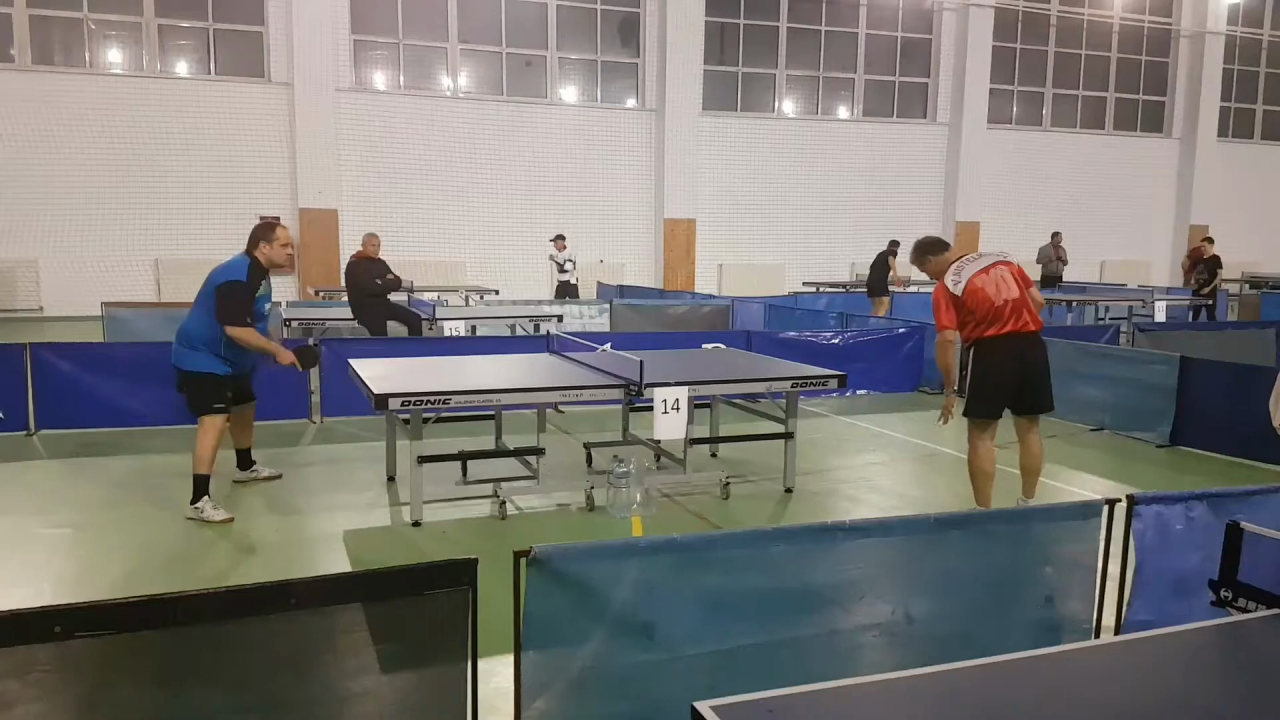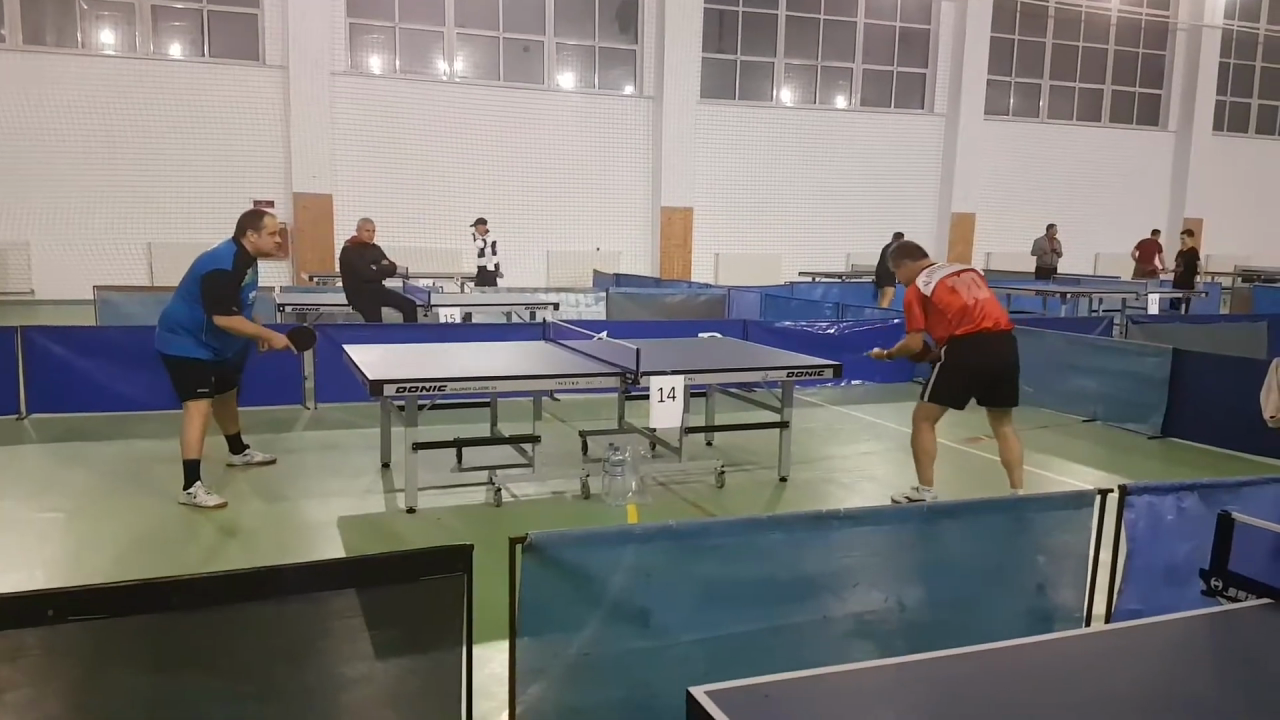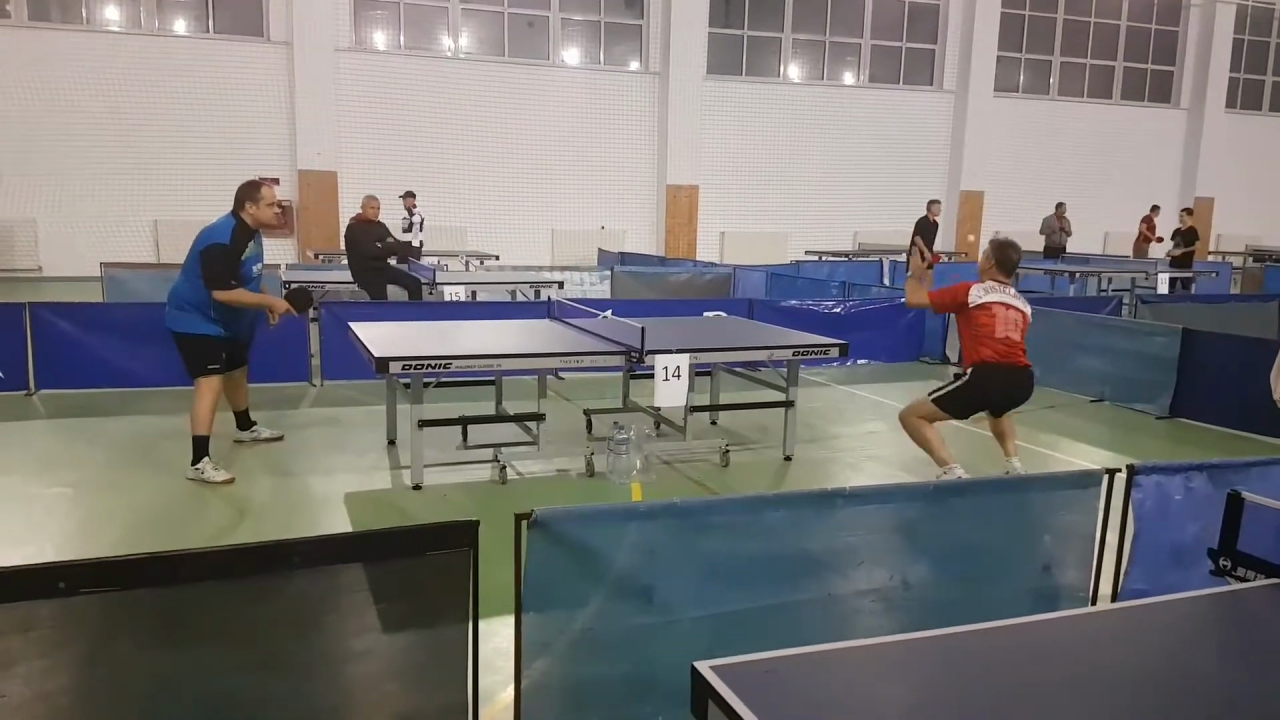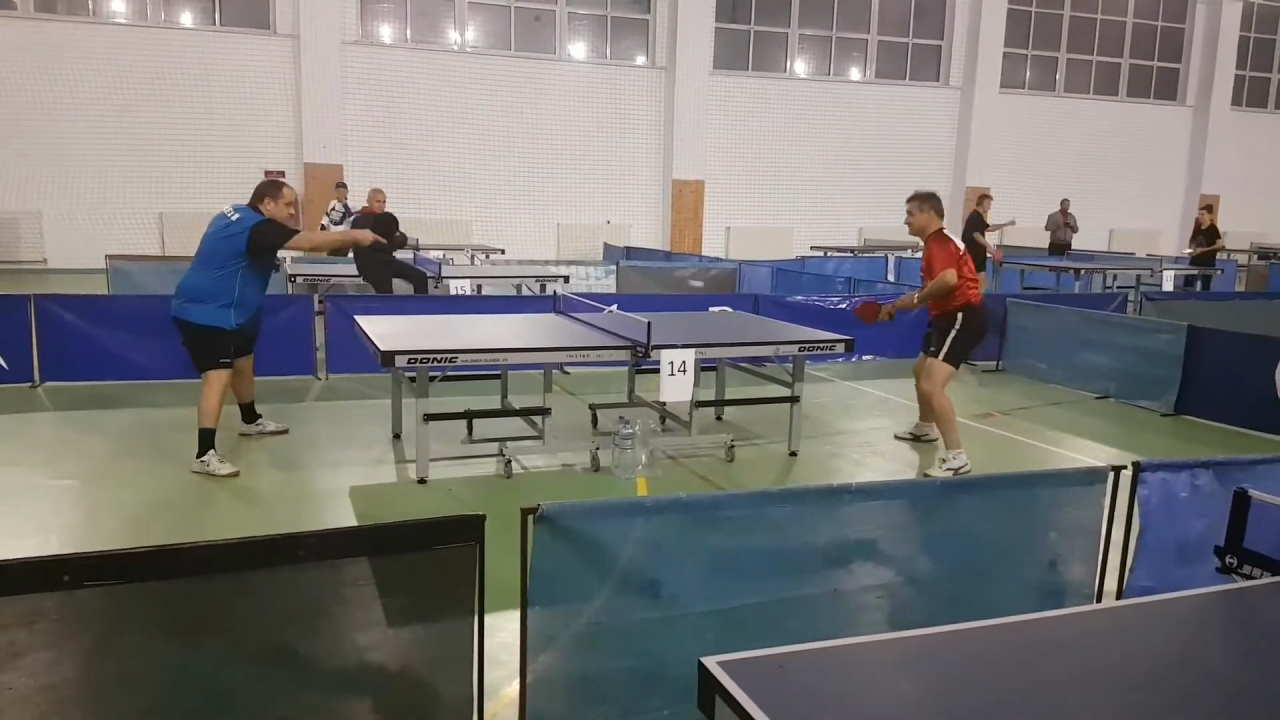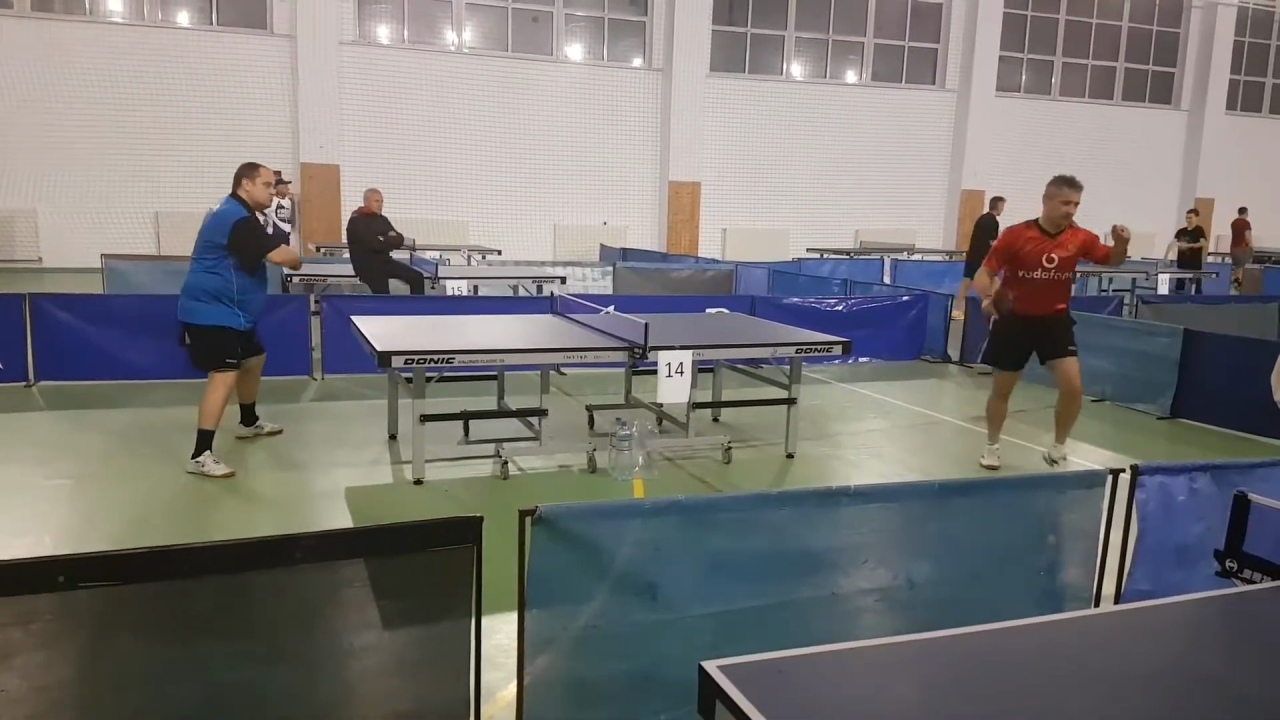
dt=1s
person 1, frame 1
left shoulder: (257, 272)
right shoulder: (238, 278)
right elbow: (236, 329)
left wrist: (272, 343)
right wrist: (277, 351)
left hip: (226, 358)
right hip: (202, 358)
left knee: (244, 409)
right knee: (214, 421)
left ankle: (245, 467)
right ankle: (199, 501)
person 1, frame 2
left shoulder: (244, 259)
right shoulder: (223, 265)
right elbow: (225, 318)
left wrist: (258, 332)
right wrist: (269, 335)
left hip: (211, 344)
right hip: (185, 343)
left knee: (226, 395)
right knee: (199, 406)
left ankle: (238, 451)
right ankle: (191, 487)
person 1, frame 3
left shoulder: (250, 233)
right shoulder: (222, 240)
right elbow: (223, 292)
left wrist: (267, 303)
right wrist: (270, 301)
left hip: (226, 322)
right hip: (197, 320)
left knee: (236, 372)
right knee: (210, 383)
left ankle: (246, 428)
right ankle: (199, 462)
person 1, frame 4
left shoulder: (237, 214)
right shoulder: (256, 227)
right elbow: (305, 241)
left wrist: (268, 261)
right wrist: (354, 235)
left hip: (216, 310)
right hip: (204, 314)
left knee: (243, 362)
right knee: (218, 376)
left ankle: (251, 420)
right ankle: (205, 455)
person 1, frame 5
left shoulder: (234, 213)
right shoulder: (239, 218)
right elbow: (277, 255)
right wrist: (296, 258)
left hip: (229, 311)
right hip: (213, 312)
left knee: (253, 361)
right knee: (224, 377)
left ankle: (249, 422)
right ankle: (201, 455)
person 2, frame 1
left shoulder: (946, 286)
right shoulder: (1004, 260)
left elbow: (948, 340)
right elbow: (1038, 301)
left wrist: (949, 390)
left hip: (991, 353)
right hip: (1031, 346)
left knee: (981, 436)
right knee: (1029, 431)
left ankle: (984, 512)
right ankle: (1028, 505)
person 2, frame 2
left shoulder: (916, 289)
right shoulder: (969, 271)
left elbow: (915, 344)
left wrist: (886, 354)
left hip: (964, 350)
right hip: (1003, 345)
left knee: (923, 419)
right knee: (1003, 424)
left ankle: (925, 492)
right ankle: (1018, 494)
person 2, frame 3
left shoulder: (969, 292)
right shoulder: (1022, 304)
left elbow: (914, 299)
left wrist: (915, 272)
left hip: (985, 377)
right hip: (1022, 381)
left knee: (911, 416)
right knee: (997, 410)
left ankle: (951, 471)
right ankle: (1013, 465)
person 2, frame 4
left shoulder: (939, 242)
right shoulder: (937, 243)
left elbow: (949, 279)
right elbow: (934, 290)
left wrist: (918, 298)
right wrist: (897, 307)
left hip: (961, 318)
right hip: (949, 318)
left knee: (930, 386)
right knee: (920, 371)
left ankle: (956, 457)
right ankle: (926, 427)
person 2, frame 5
left shoulder: (1080, 238)
right shoulder: (1015, 235)
left elbow: (1111, 260)
right elbow: (986, 271)
left wrist: (1120, 244)
right wrist: (986, 297)
left hip: (1055, 320)
right hip: (1013, 319)
left knee: (1072, 386)
right knee: (1001, 388)
left ankle: (1058, 448)
right ankle: (992, 446)
